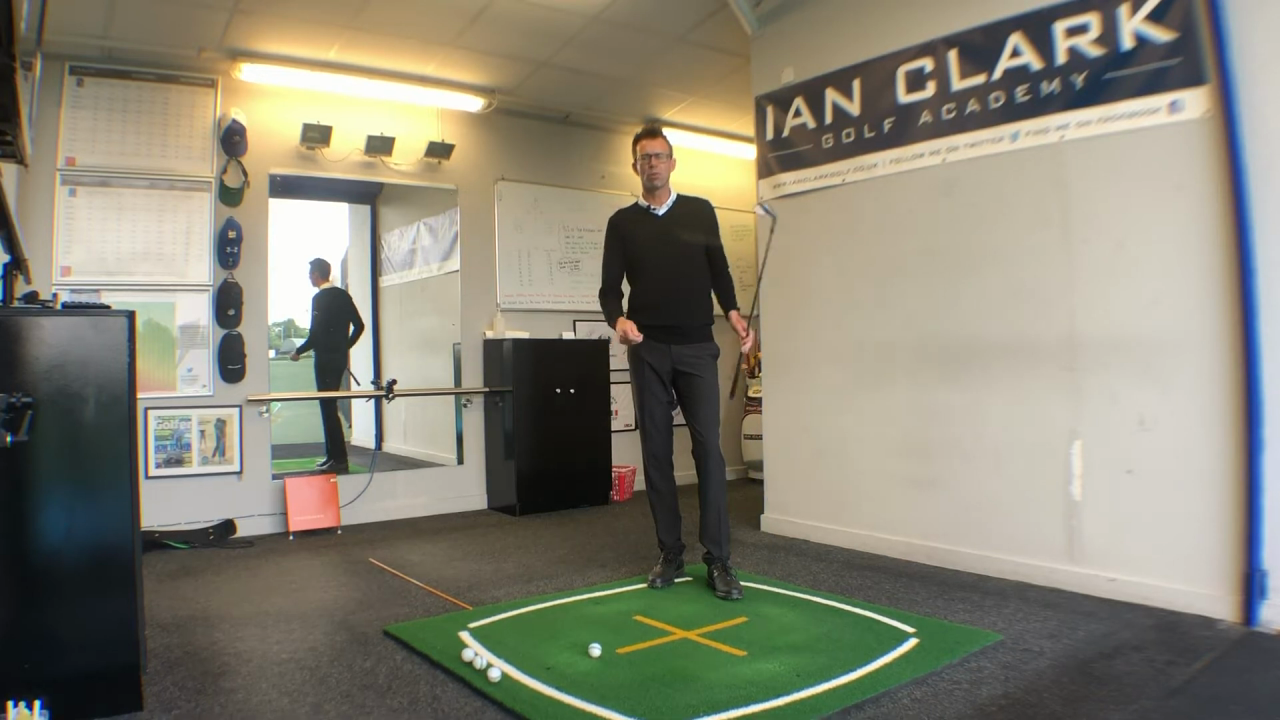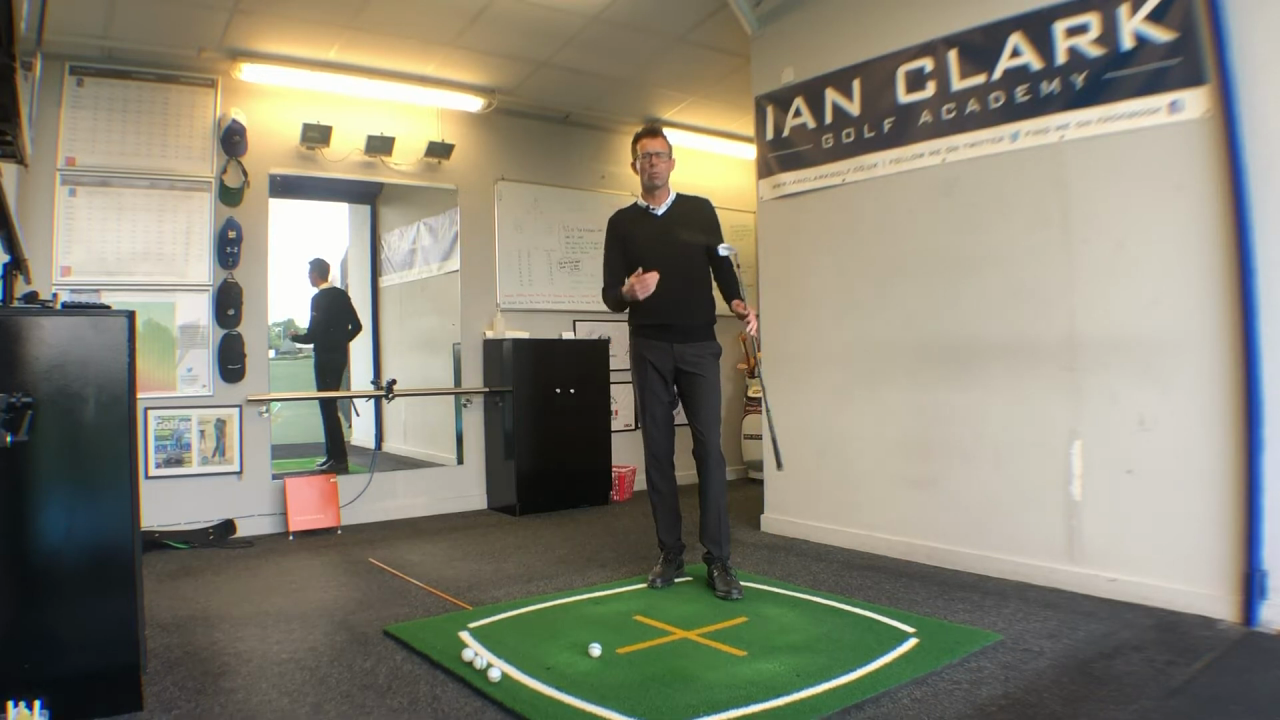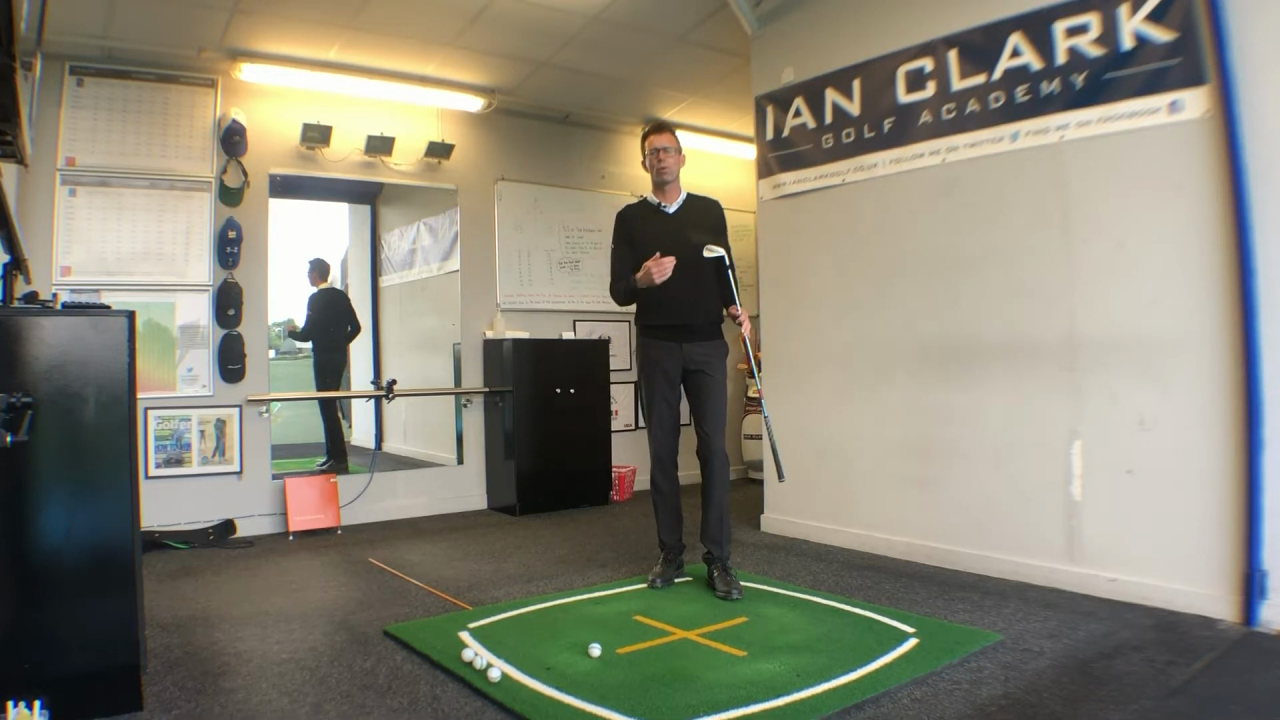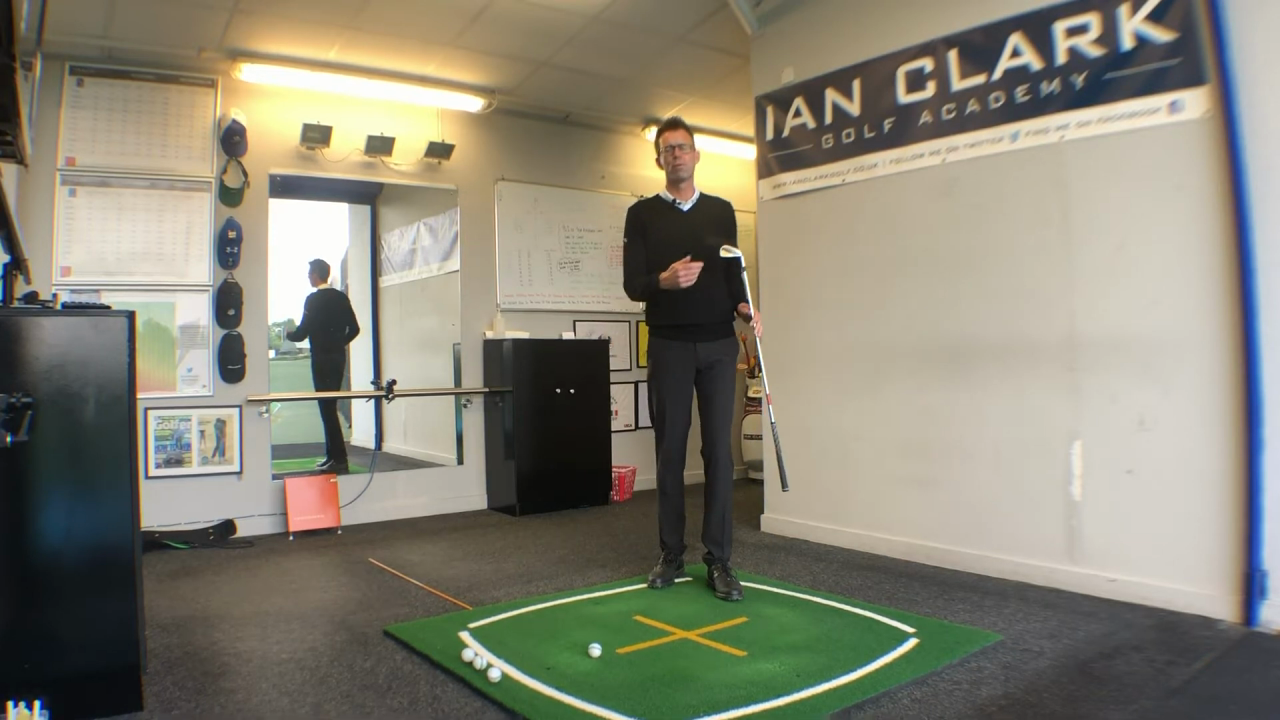
dt=0.3s
person 1, frame 1
left shoulder: (700, 211)
right shoulder: (622, 223)
left elbow: (717, 270)
right elbow: (609, 287)
left wrist: (733, 312)
right wrist: (619, 320)
left hip: (697, 346)
right hip: (648, 350)
left knee: (708, 448)
right knee: (656, 451)
left ankle: (718, 559)
right ankle: (670, 553)
person 1, frame 2
left shoulder: (700, 210)
right shoulder: (622, 223)
left elbow: (721, 266)
right elbow: (609, 290)
left wrist: (737, 302)
right wrist: (628, 293)
left hip: (699, 345)
right hip: (649, 348)
left knee: (709, 447)
right knee: (658, 450)
left ankle: (717, 559)
right ankle: (670, 553)
person 1, frame 3
left shoulder: (710, 211)
right shoulder: (630, 219)
left elbow: (725, 273)
right elbow: (618, 290)
left wrist: (734, 308)
right wrist: (641, 280)
left hip: (707, 345)
right hip: (657, 347)
left knee: (713, 449)
right knee: (662, 451)
left ankle: (718, 559)
right ankle: (670, 553)
person 1, frame 4
left shoulder: (721, 211)
right shoulder: (642, 215)
left elbow: (733, 274)
right elbow: (633, 285)
left wrist: (744, 306)
right wrist: (664, 281)
left hip: (718, 346)
right hip: (668, 347)
left knee: (718, 450)
right knee: (670, 451)
left ankle: (718, 559)
right ankle: (671, 553)
person 2, frame 1
left shoulder: (320, 298)
right shoulder: (343, 295)
left elbow: (315, 335)
right elbow: (359, 326)
left wrist: (298, 351)
left hip: (326, 357)
right hip: (340, 356)
left knee: (328, 407)
right knee: (329, 405)
left ankle: (339, 459)
right ankle: (332, 455)
person 2, frame 2
left shoulder: (319, 299)
right shoulder: (342, 295)
left elbow: (313, 335)
right elbow: (356, 326)
left wrist: (294, 337)
left hip: (325, 357)
right hip: (339, 355)
left knee: (328, 407)
right knee: (329, 405)
left ankle: (339, 459)
right ankle: (332, 455)
person 2, frame 3
left shoulder: (317, 299)
right shoulder: (341, 296)
left elbow: (307, 334)
right elbow: (356, 327)
left wrist: (291, 332)
left hip: (324, 357)
right hip: (339, 356)
left knee: (327, 406)
right knee: (330, 405)
left ankle: (339, 459)
right ankle: (332, 455)
person 2, frame 4
left shoulder: (314, 299)
right shoulder: (341, 297)
left elbow: (302, 333)
right elbow: (354, 329)
left wrist: (289, 334)
left hip: (322, 358)
right hip: (338, 357)
left knee: (327, 407)
right knee: (330, 406)
left ankle: (339, 459)
right ankle: (333, 455)
